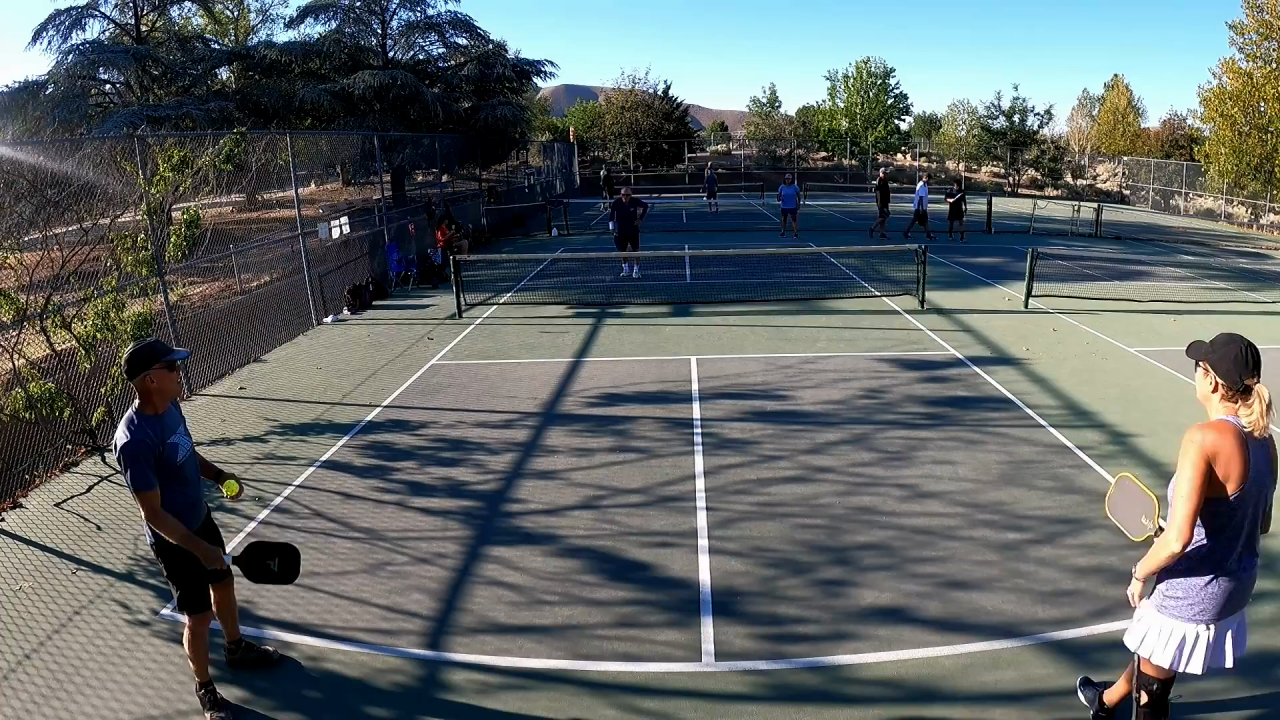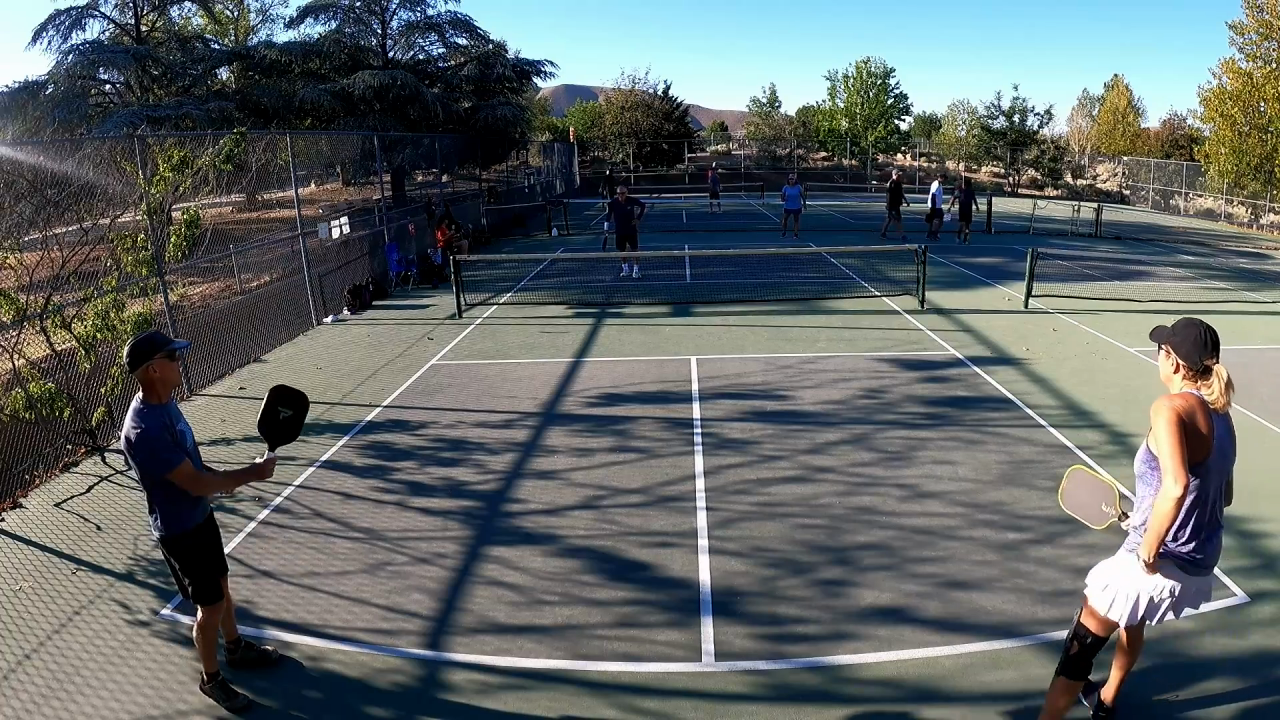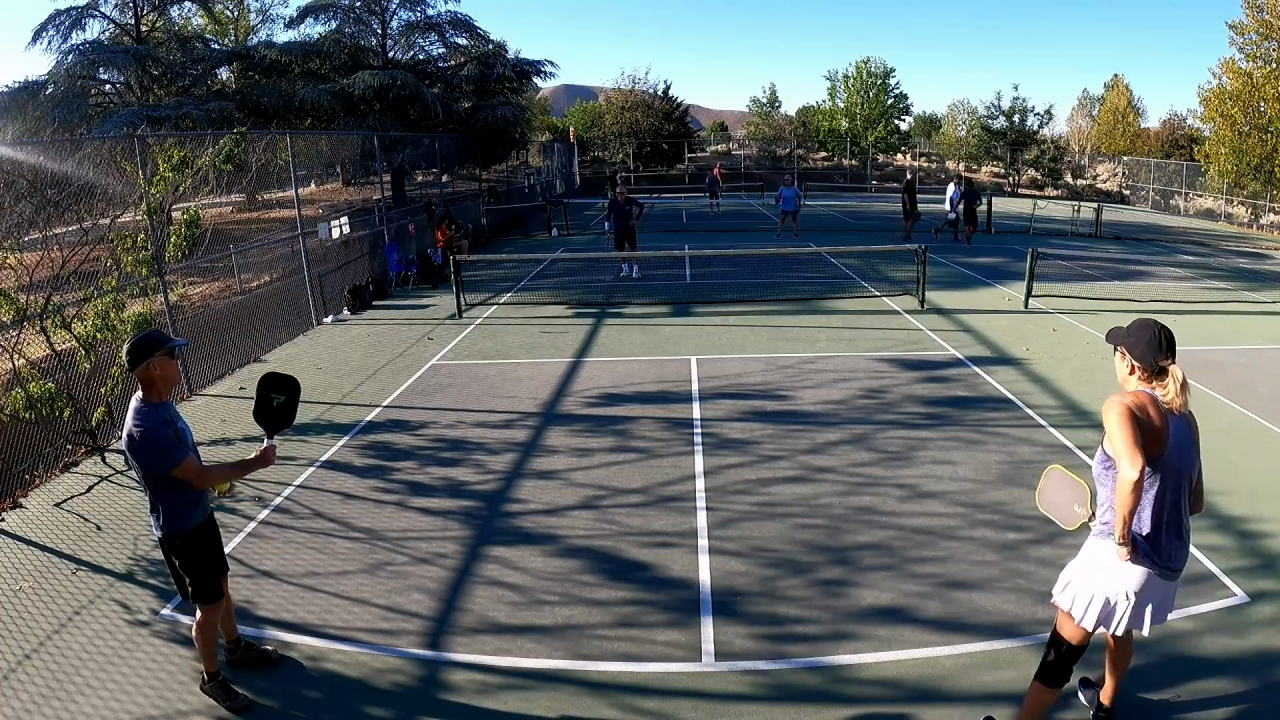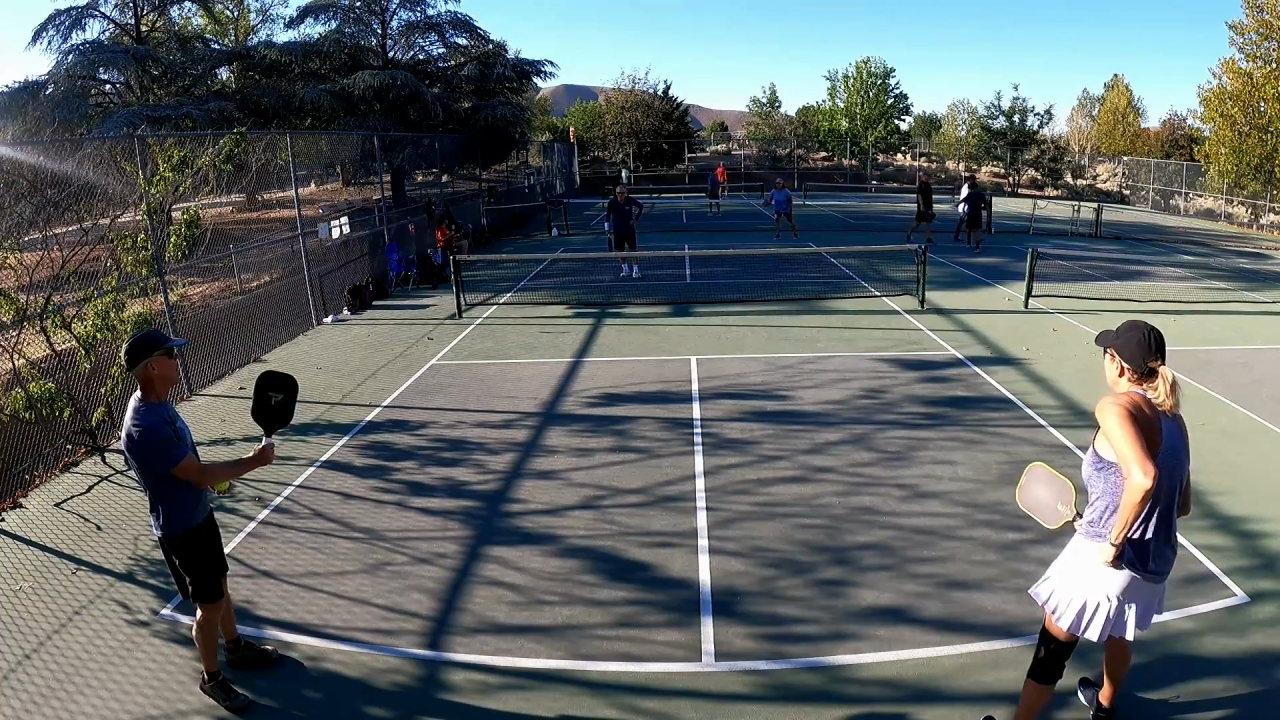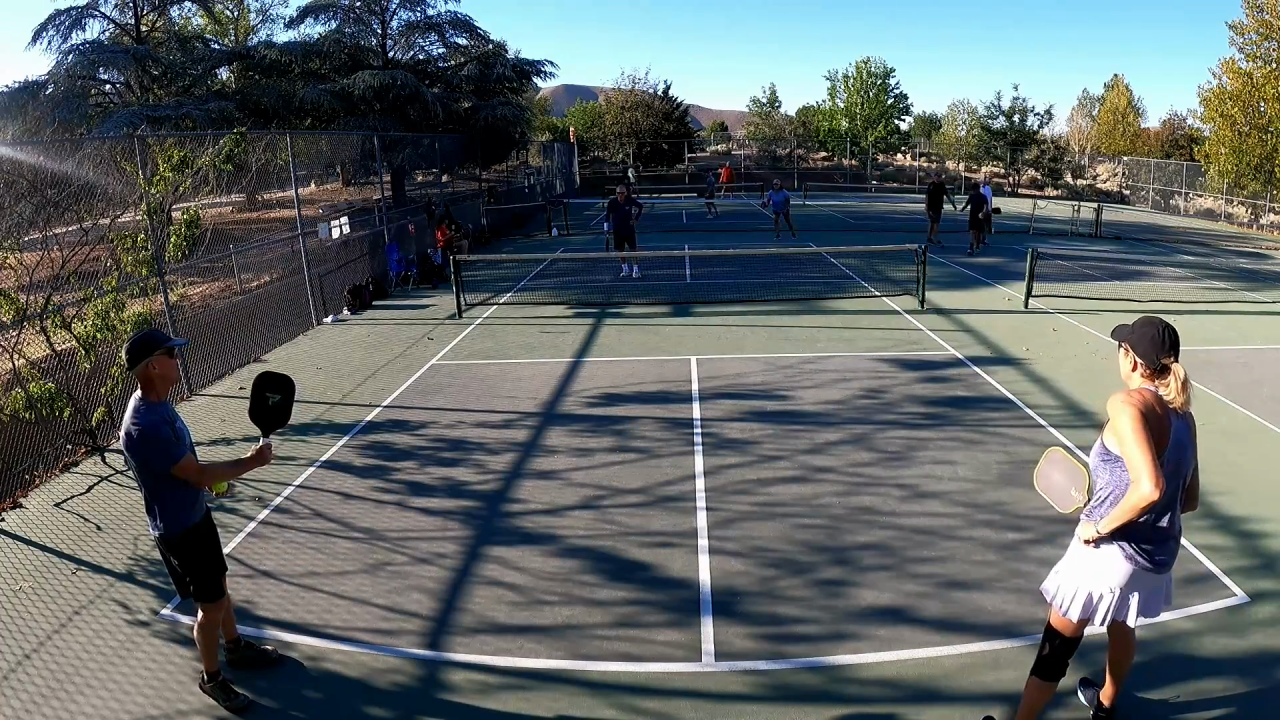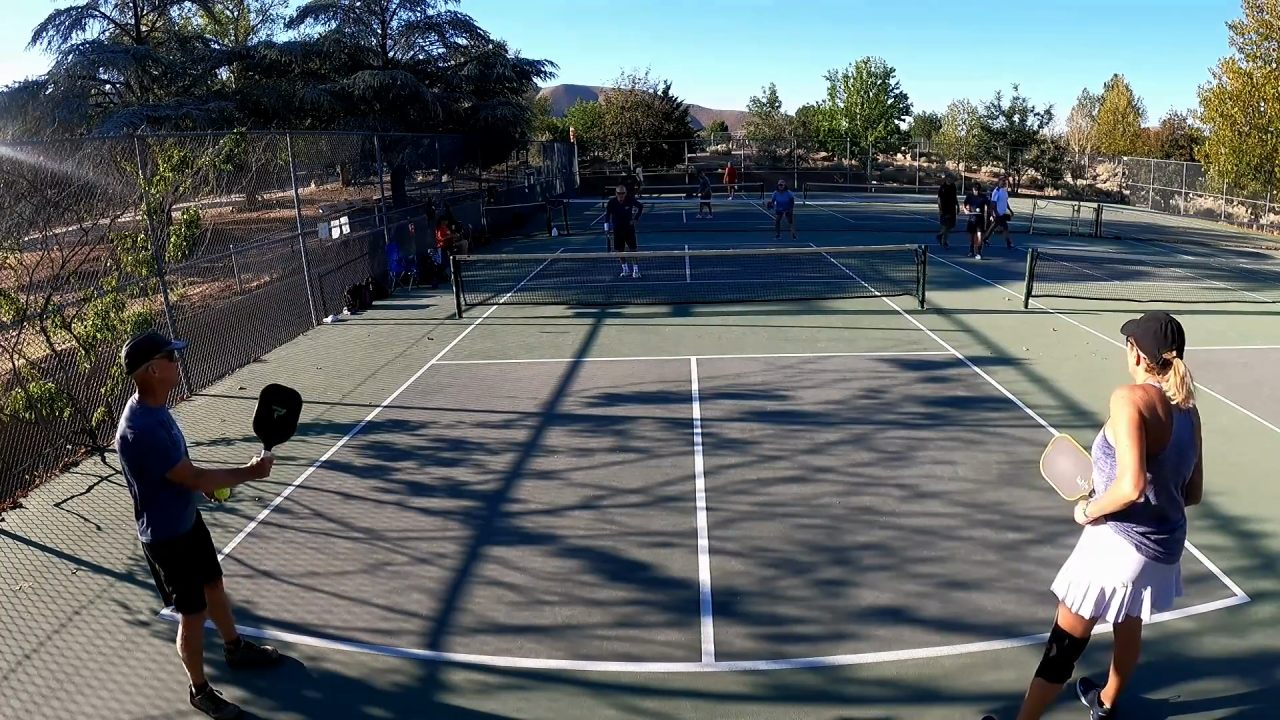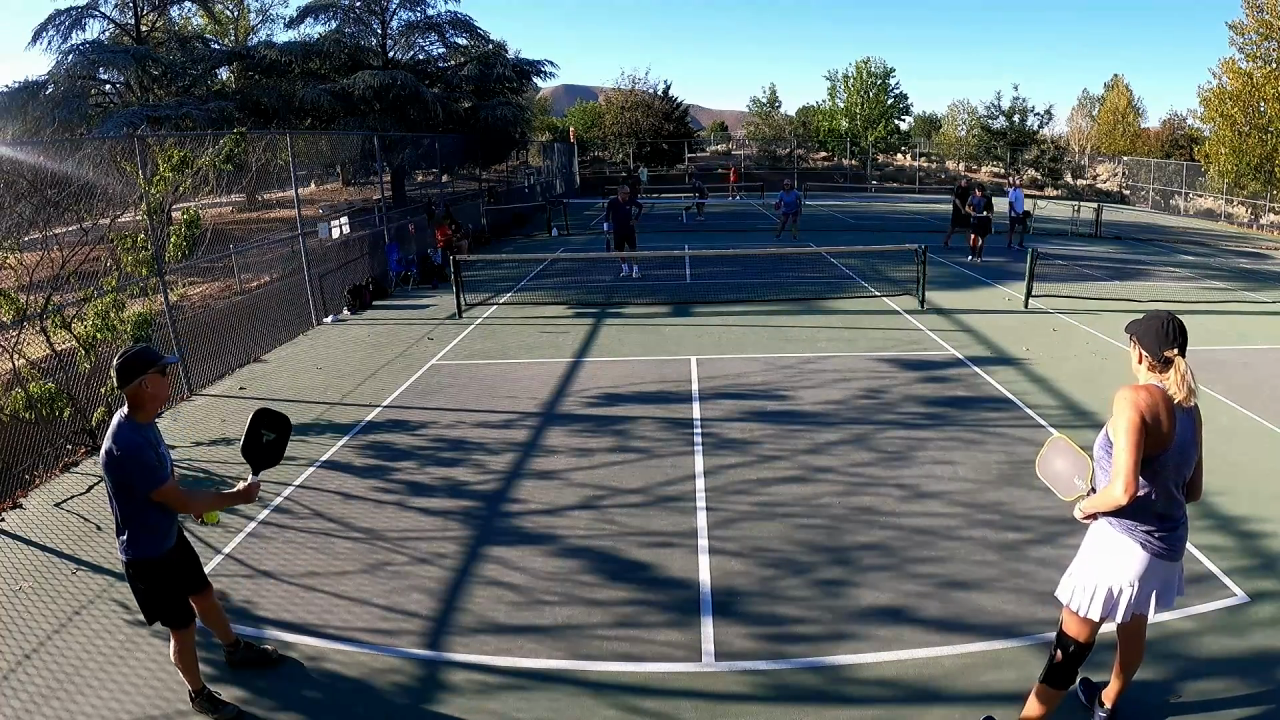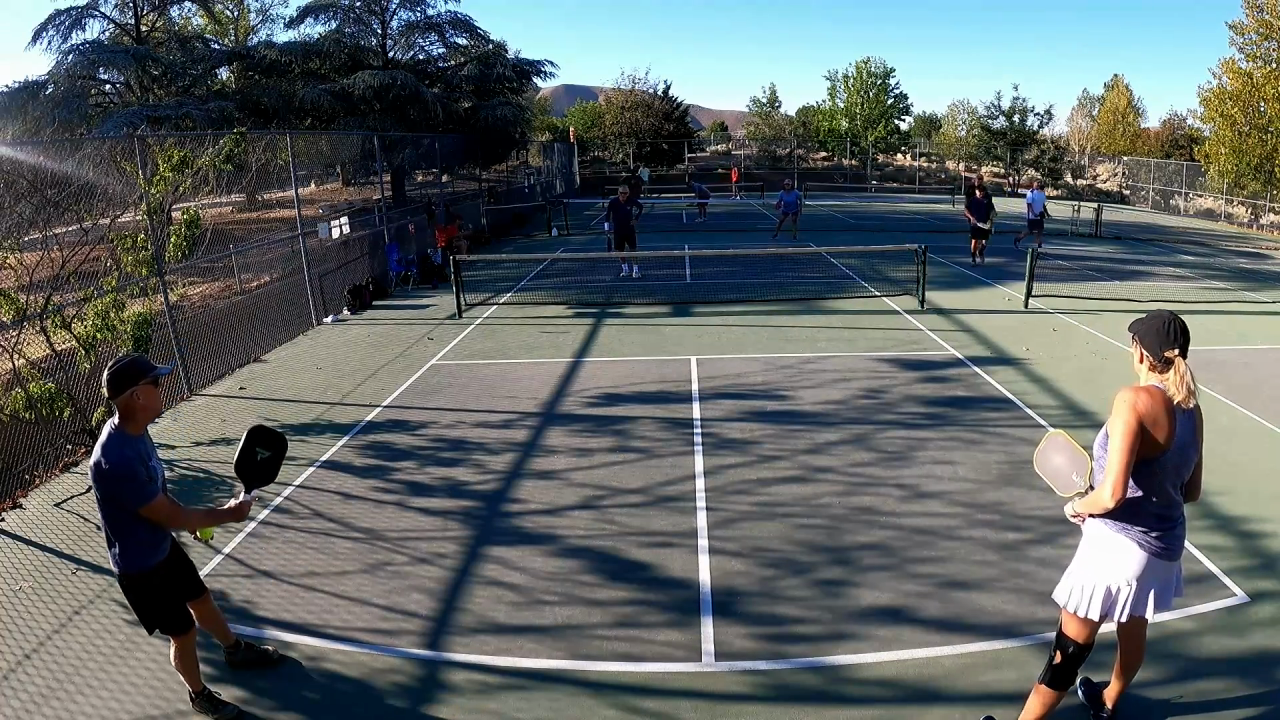
dt=0.4s
person 1, frame 1
left shoulder: (1204, 438)
right shoulder: (1263, 441)
left elbow: (1177, 540)
right elbow: (1261, 525)
left wrist: (1140, 573)
left hip: (1191, 593)
right hip: (1233, 588)
right knee: (1152, 660)
person 1, frame 2
left shoulder: (1171, 409)
right shoulder: (1220, 415)
left elbow: (1176, 486)
left wrist: (1149, 549)
left hip: (1161, 562)
right hip: (1197, 560)
left knee: (1081, 644)
right knee: (1130, 625)
person 1, frame 3
left shoulder: (1123, 405)
right shoulder: (1184, 417)
left elbow: (1133, 471)
right elbow: (1194, 502)
left wrist: (1121, 537)
left hip: (1118, 560)
right hip: (1167, 564)
left knee: (1061, 653)
right knee: (1121, 629)
person 1, frame 4
left shoulder: (1116, 408)
right shoulder: (1173, 419)
left elbow: (1144, 477)
right elbow: (1181, 503)
left wrist: (1113, 541)
left hip: (1102, 563)
right hip: (1153, 566)
left knee: (1052, 652)
right knee: (1117, 631)
person 1, frame 5
left shoulder: (1128, 403)
right shoulder: (1183, 416)
left elbow: (1150, 489)
right elbow: (1189, 499)
left wrist: (1097, 527)
left hip: (1109, 553)
right hip: (1155, 559)
left knee: (1056, 648)
right knee: (1122, 629)
person 1, frame 6
left shoulder: (1131, 397)
right shoulder: (1185, 409)
left elbow: (1132, 487)
right elbow: (1193, 492)
left wrist: (1088, 509)
left hip: (1117, 544)
right hip: (1163, 550)
left knee: (1063, 646)
right knee: (1128, 629)
person 1, frame 7
left shoulder: (1135, 399)
right shoulder: (1190, 409)
left elbow: (1123, 489)
right elbow: (1192, 491)
left wrist: (1086, 506)
left hip: (1119, 545)
right hip: (1165, 549)
left knee: (1070, 647)
right knee: (1133, 632)
person 1, frame 8
left shoulder: (1133, 401)
right shoulder: (1190, 410)
left elbow: (1111, 495)
right elbow: (1190, 491)
left wrist: (1075, 507)
left hip: (1118, 544)
right hip: (1163, 547)
left knee: (1070, 648)
right knee: (1133, 631)
person 2, frame 1
left shoulder: (170, 407)
right shoulder: (134, 441)
right elbow: (154, 515)
left wrist: (218, 474)
right wrist: (200, 549)
left hip: (199, 517)
right hip: (174, 539)
left knee: (224, 587)
right knee: (199, 616)
left ankle: (237, 649)
right ankle: (205, 689)
person 2, frame 2
left shoulder: (164, 402)
right shoulder: (144, 429)
right elbow: (194, 484)
left wrist: (218, 475)
right wrist: (251, 473)
left hip: (200, 516)
right hip: (180, 530)
left knee: (221, 585)
right knee: (211, 606)
left ankle: (236, 648)
right ankle: (211, 678)
person 2, frame 3
left shoulder: (160, 403)
right shoulder: (147, 427)
right elbow: (199, 477)
left wrist: (216, 476)
right wrist: (253, 463)
left hip: (199, 514)
right hip: (181, 529)
left knee: (221, 585)
right knee: (210, 606)
left ankle: (236, 648)
right ankle: (211, 678)
person 2, frame 4
left shoulder: (157, 403)
right shoulder: (146, 426)
right elbow: (199, 475)
left wrist: (214, 475)
right wrist: (253, 461)
left hip: (198, 514)
right hip: (180, 529)
left knee: (220, 585)
right knee: (210, 605)
left ankle: (236, 648)
right ankle: (211, 678)
person 2, frame 5
left shoulder: (157, 403)
right shoulder: (145, 425)
right elbow: (198, 475)
left wrist: (210, 475)
right wrist: (251, 462)
left hip: (195, 514)
right hip: (177, 529)
left knee: (219, 586)
right knee: (212, 604)
left ankle: (236, 648)
right ankle: (211, 677)
person 2, frame 6
left shoulder: (154, 407)
right shoulder: (140, 430)
right elbow: (193, 480)
left wrist: (204, 475)
right wrist: (249, 472)
left hip: (187, 520)
right hip: (166, 536)
left knee: (213, 586)
right knee: (194, 615)
left ankle: (236, 648)
person 2, frame 7
left shoulder: (142, 421)
right shoulder: (127, 446)
right elbow: (179, 501)
left wrist: (201, 503)
right wrist: (234, 497)
left hip: (170, 536)
right hip: (147, 555)
left knee: (204, 595)
right knee: (183, 628)
left ankle: (235, 648)
person 2, frame 8
left shoulder: (135, 430)
right shoulder: (116, 460)
right elbow: (169, 518)
left wrist: (191, 516)
right wrist: (226, 514)
left hip: (164, 547)
right hip: (141, 566)
left knee: (201, 600)
right knee: (184, 633)
left ankle: (236, 650)
